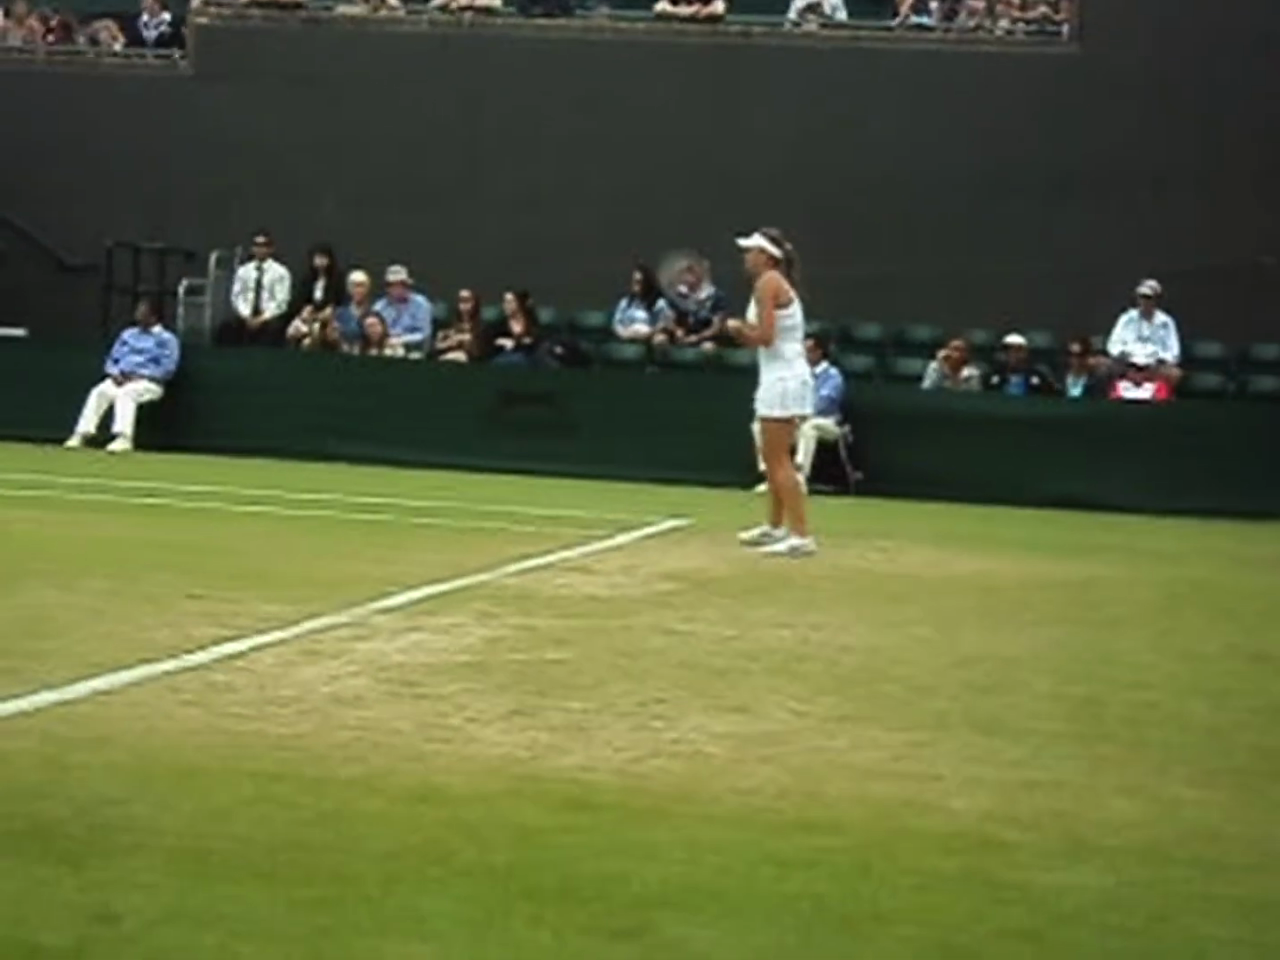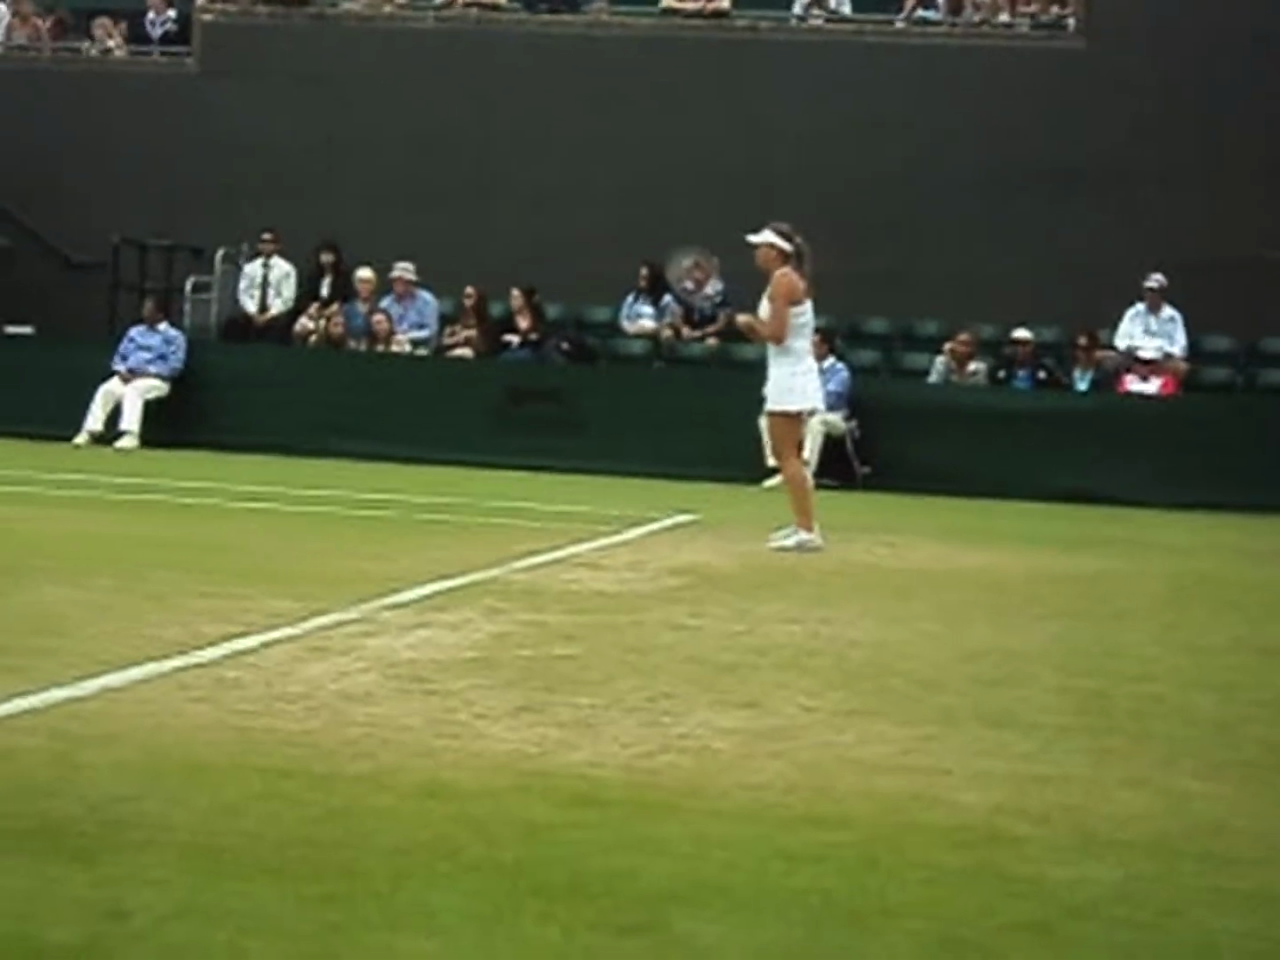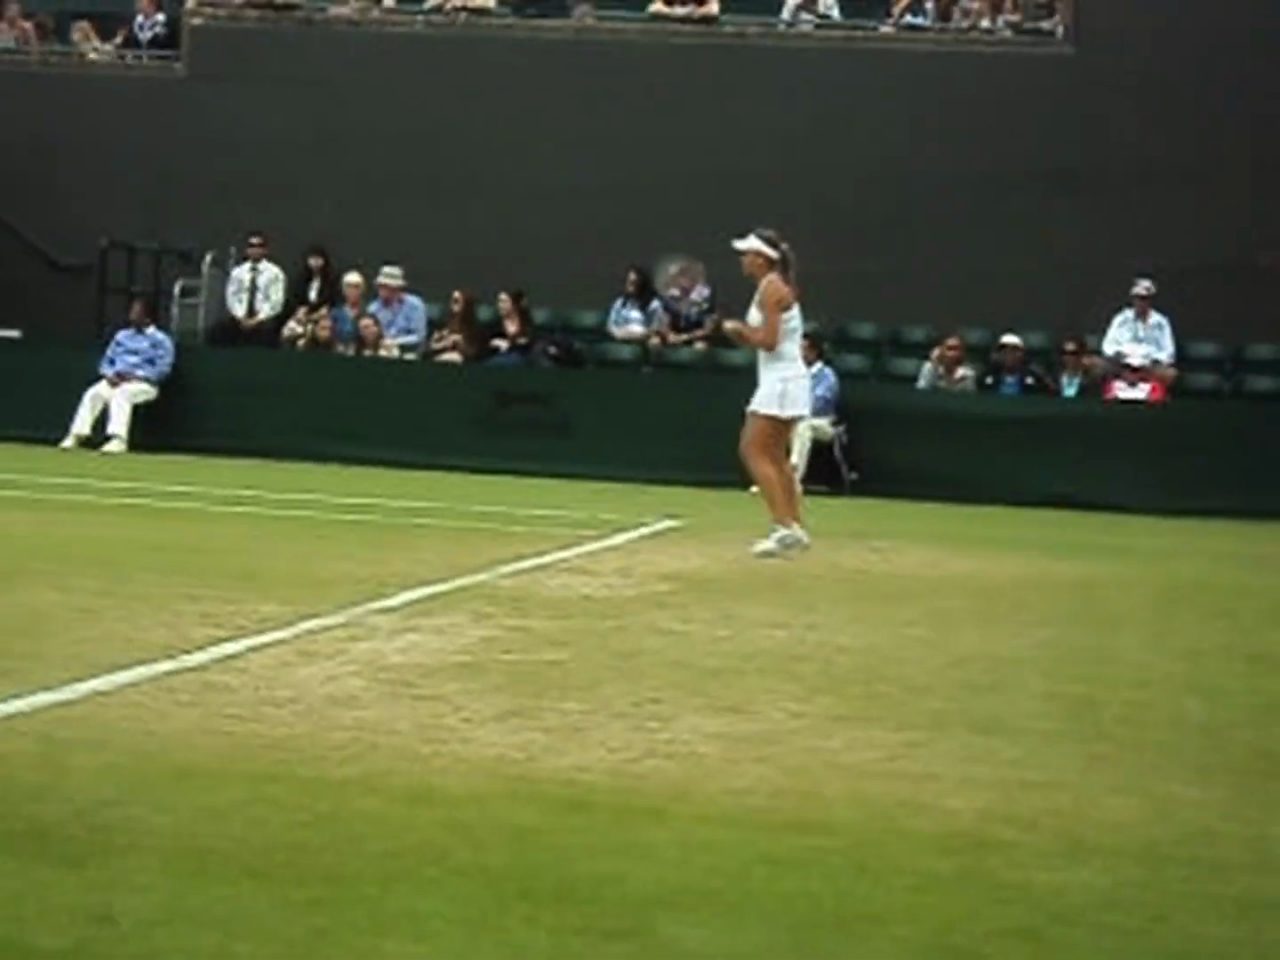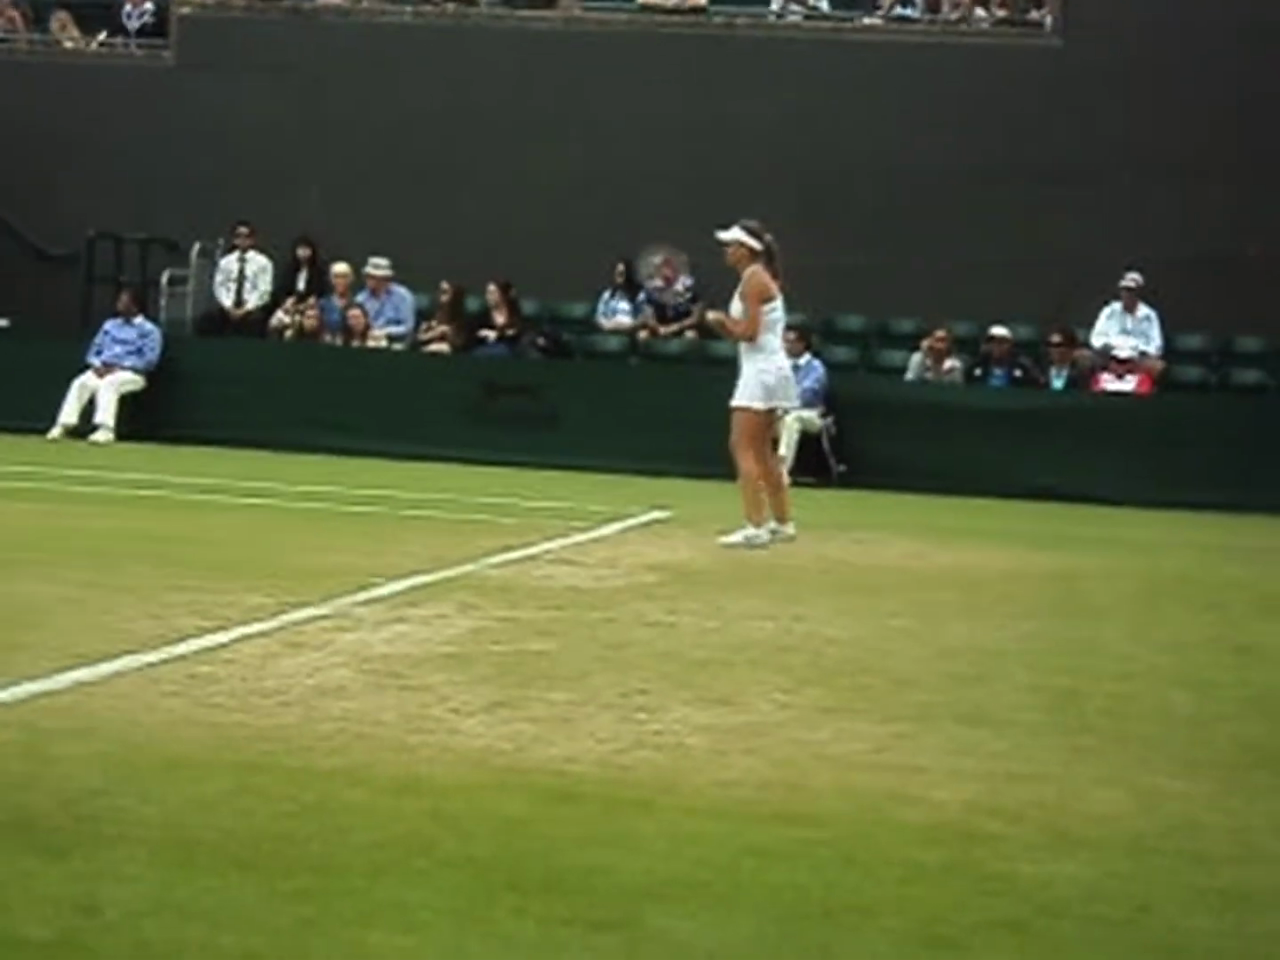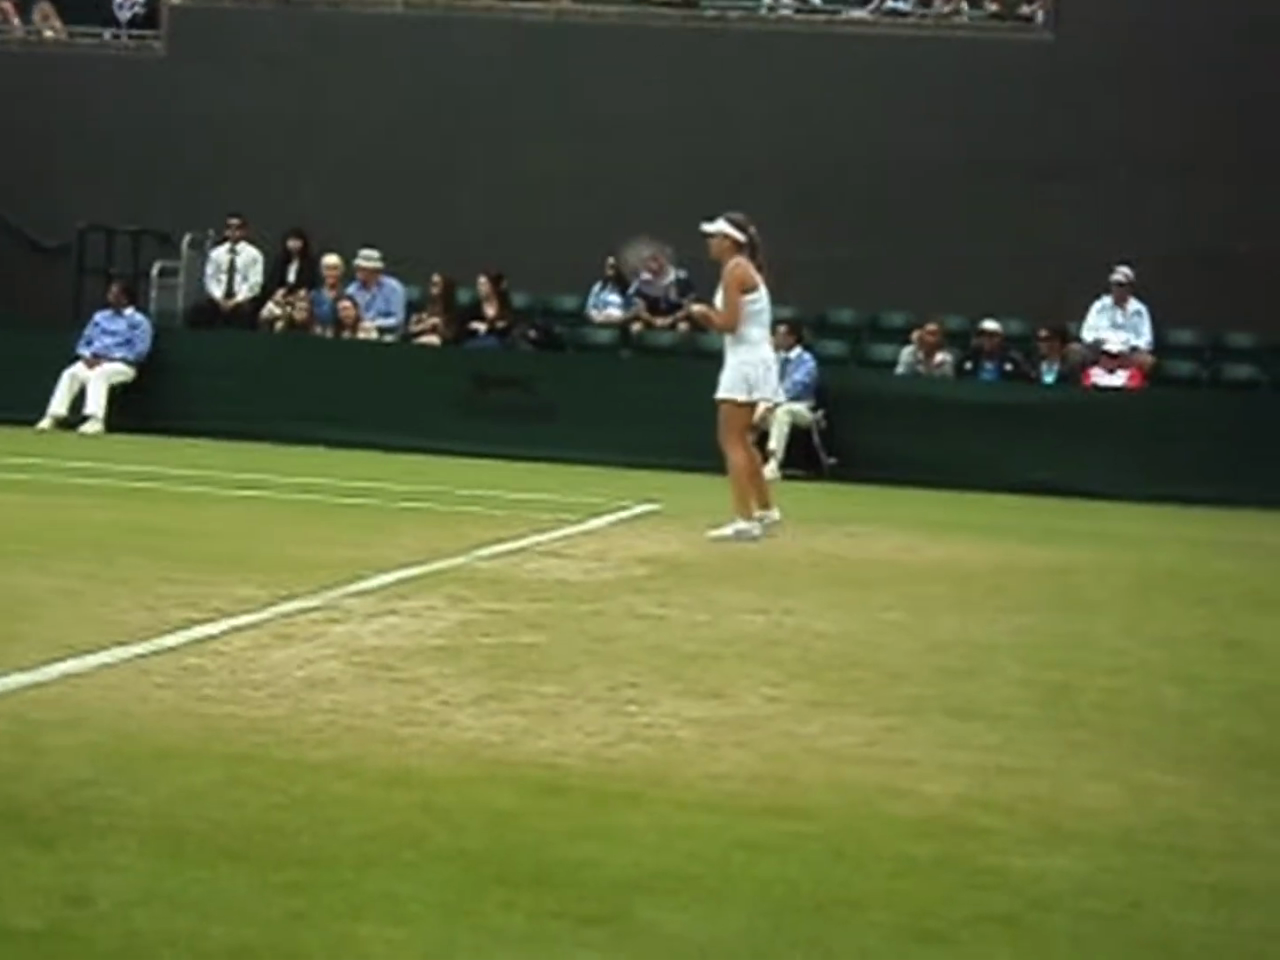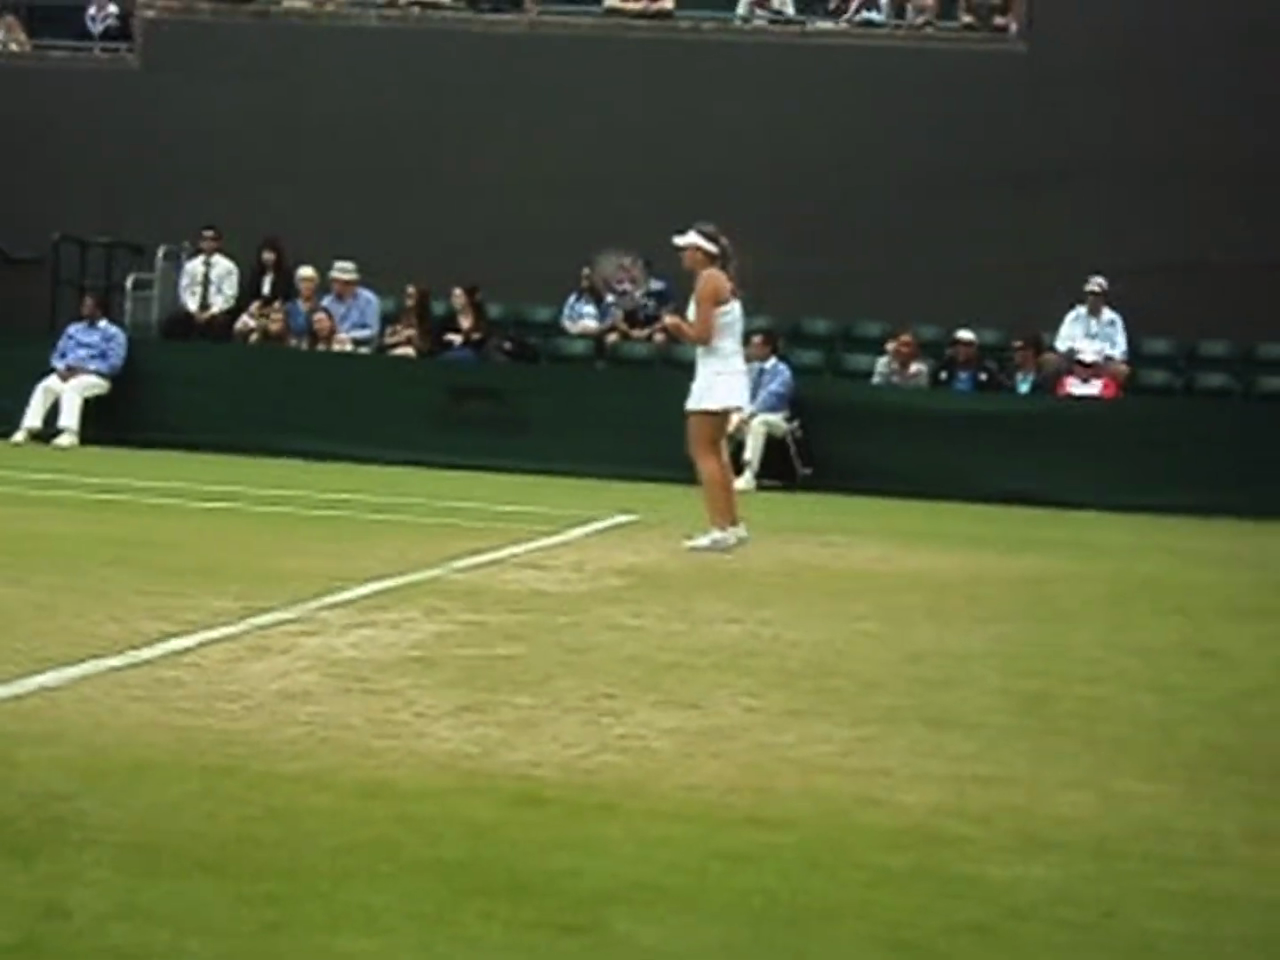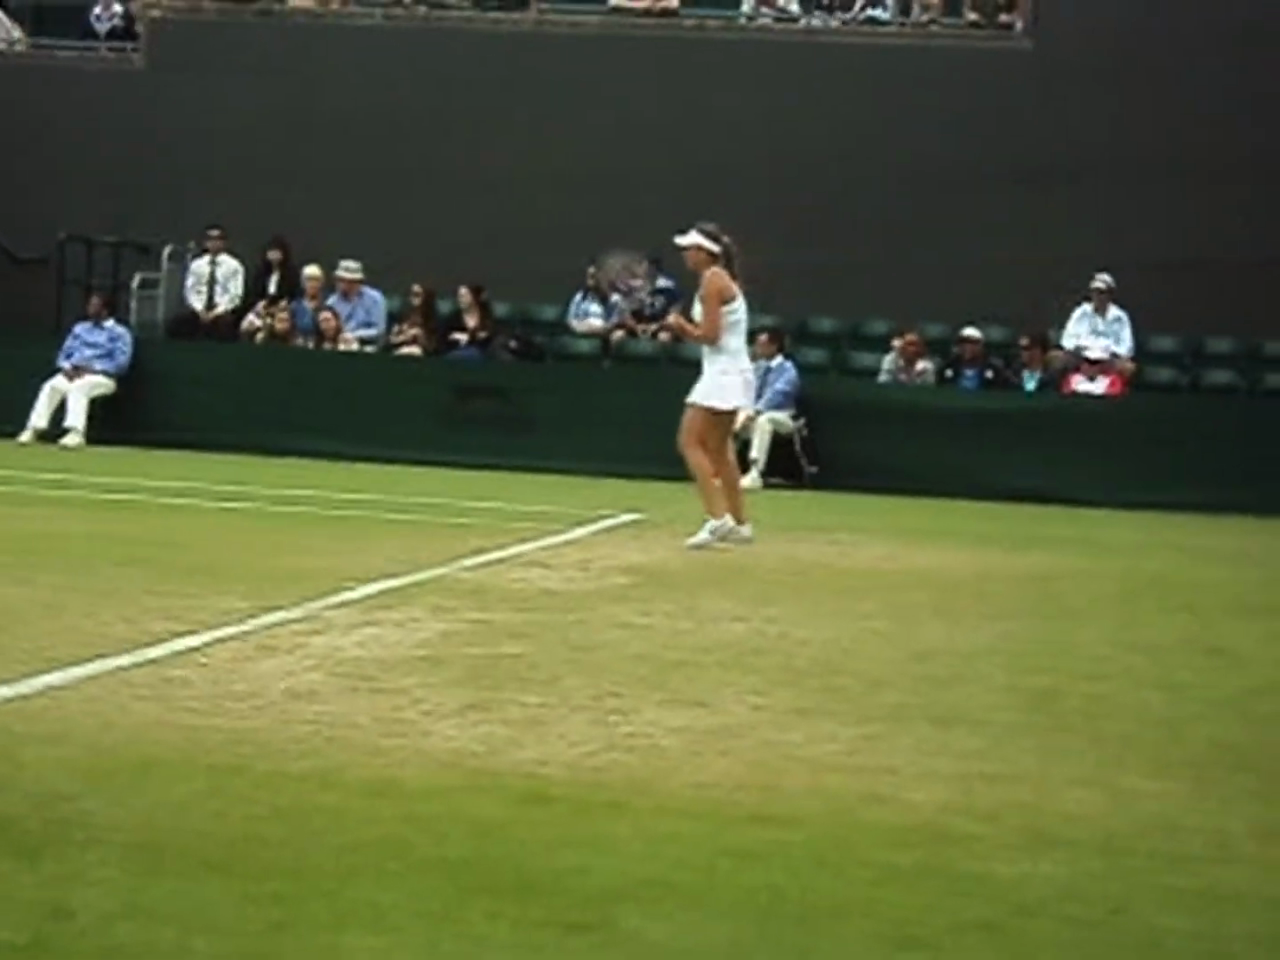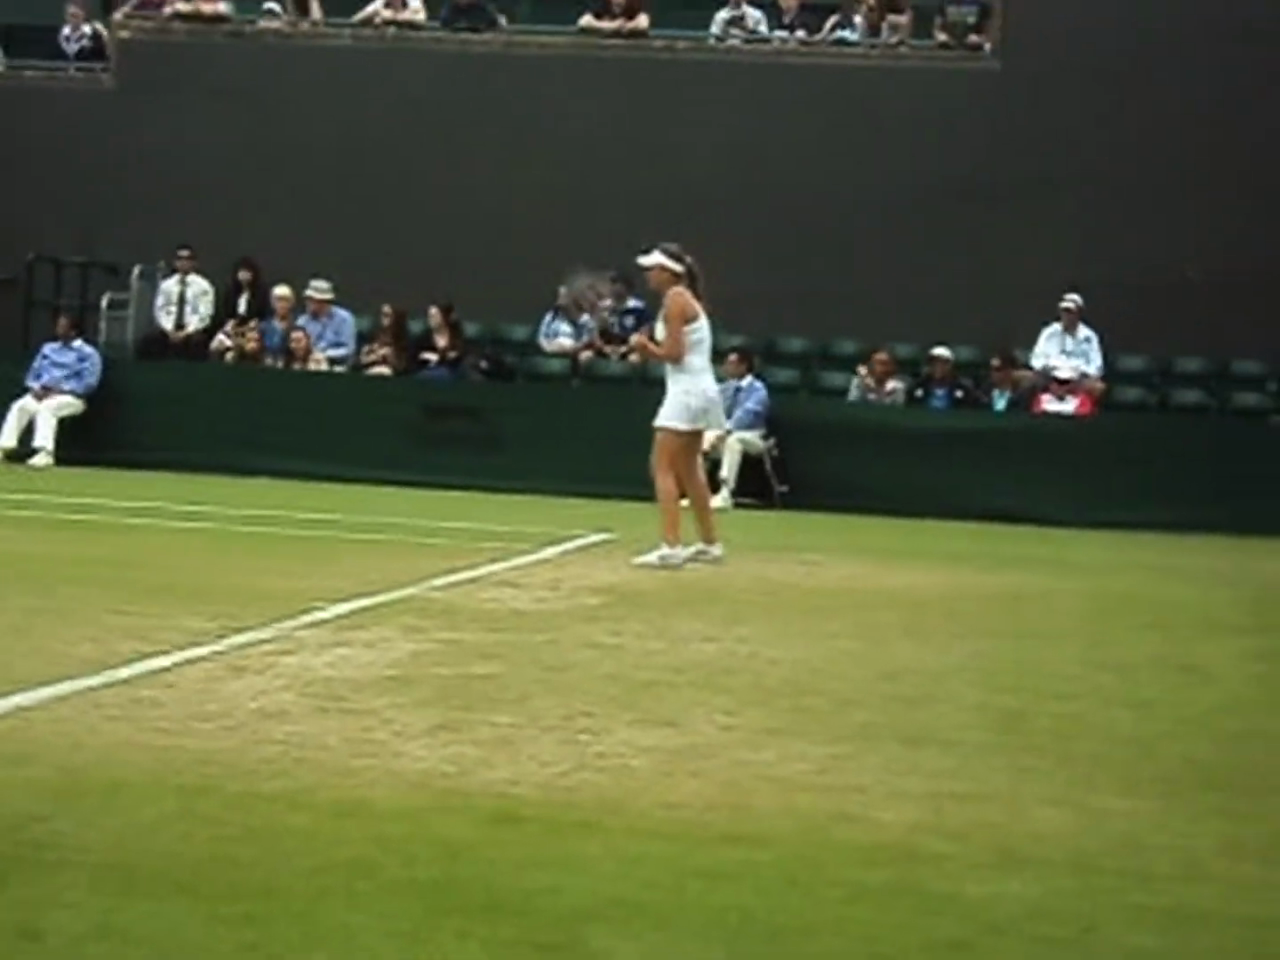
dt=0.2s
person 1, frame 1
left shoulder: (767, 283)
right shoulder: (778, 284)
left elbow: (764, 336)
left wrist: (740, 328)
right wrist: (744, 332)
left hip: (782, 379)
right hip: (783, 378)
left knee: (778, 459)
right knee: (773, 456)
left ankle: (801, 537)
right ankle: (775, 525)
person 1, frame 2
left shoulder: (782, 280)
right shoulder: (789, 280)
left elbow: (776, 334)
left wrist: (750, 323)
right wrist: (754, 327)
left hip: (791, 376)
right hip: (789, 375)
left knee: (786, 455)
right knee: (787, 454)
left ankle: (808, 532)
right ankle: (804, 526)
person 1, frame 3
left shoulder: (771, 287)
right shoulder: (773, 286)
left elbow: (769, 341)
left wrist: (739, 330)
right wrist: (741, 333)
left hip: (781, 381)
right hip: (781, 380)
left knee: (752, 451)
right knee: (774, 457)
left ankle: (785, 526)
right ankle: (794, 529)
person 1, frame 4
left shoulder: (752, 278)
right shoulder: (759, 278)
left elbow: (748, 333)
left wrist: (721, 320)
right wrist: (725, 325)
left hip: (762, 371)
right hip: (766, 371)
left knee: (742, 447)
right knee: (761, 450)
left ankle: (755, 527)
right ankle: (781, 522)
person 1, frame 5
left shoulder: (734, 269)
right shoulder: (747, 269)
left elbow: (729, 323)
left wrist: (704, 313)
right wrist: (707, 316)
left hip: (746, 363)
right hip: (753, 362)
left knee: (731, 441)
right knee: (740, 440)
left ankle: (745, 521)
right ankle: (765, 510)
person 1, frame 6
left shoulder: (707, 280)
right shoulder: (719, 281)
left elbow: (702, 336)
left wrist: (677, 325)
right wrist: (679, 329)
left hip: (718, 375)
right hip: (722, 374)
left knee: (701, 451)
right knee: (711, 451)
left ankle: (720, 531)
right ankle: (732, 525)
person 1, frame 7
left shoulder: (712, 280)
right shoulder: (722, 279)
left elbow: (710, 335)
left wrist: (681, 325)
right wrist: (683, 328)
left hip: (724, 373)
right hip: (729, 373)
left knee: (689, 442)
right knee: (717, 449)
left ankle: (717, 519)
right ankle: (739, 524)
person 1, frame 8
left shoulder: (674, 300)
right shoulder: (686, 299)
left elbow: (673, 354)
left wrist: (644, 344)
right wrist: (647, 349)
left hip: (687, 393)
right hip: (696, 392)
left knee: (662, 467)
right knee: (687, 470)
left ankle: (671, 547)
right ankle: (709, 544)
